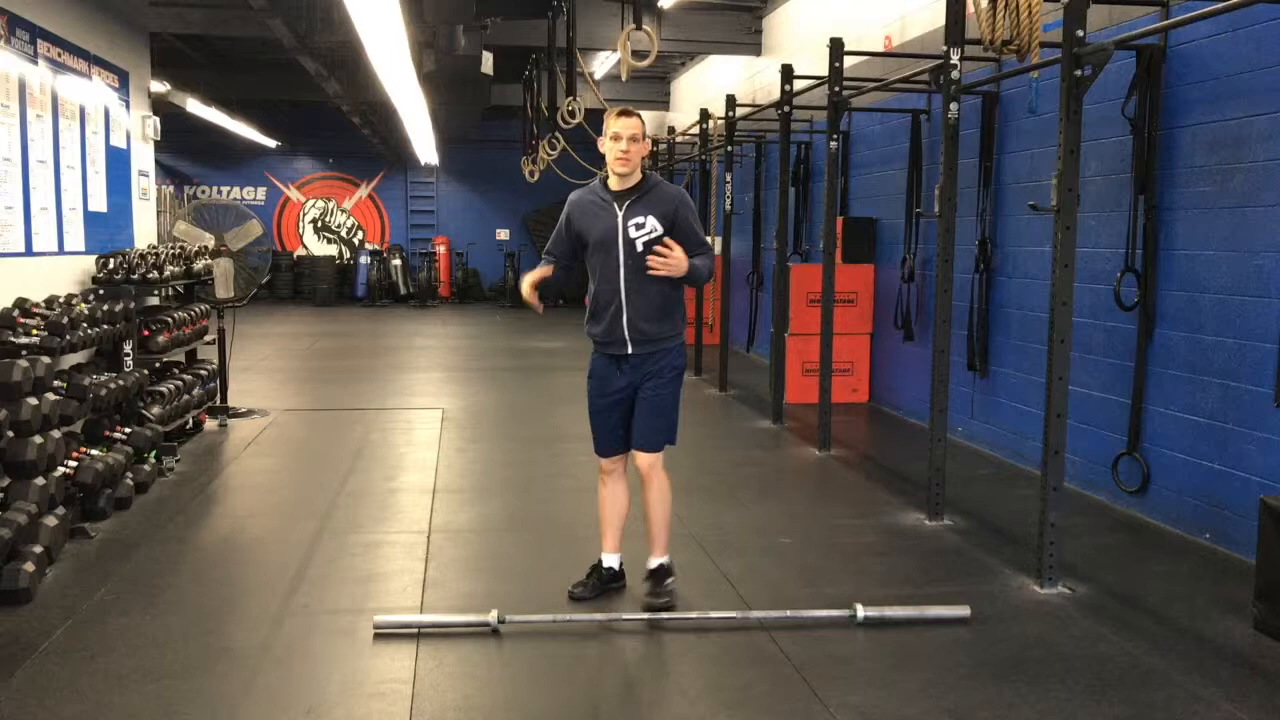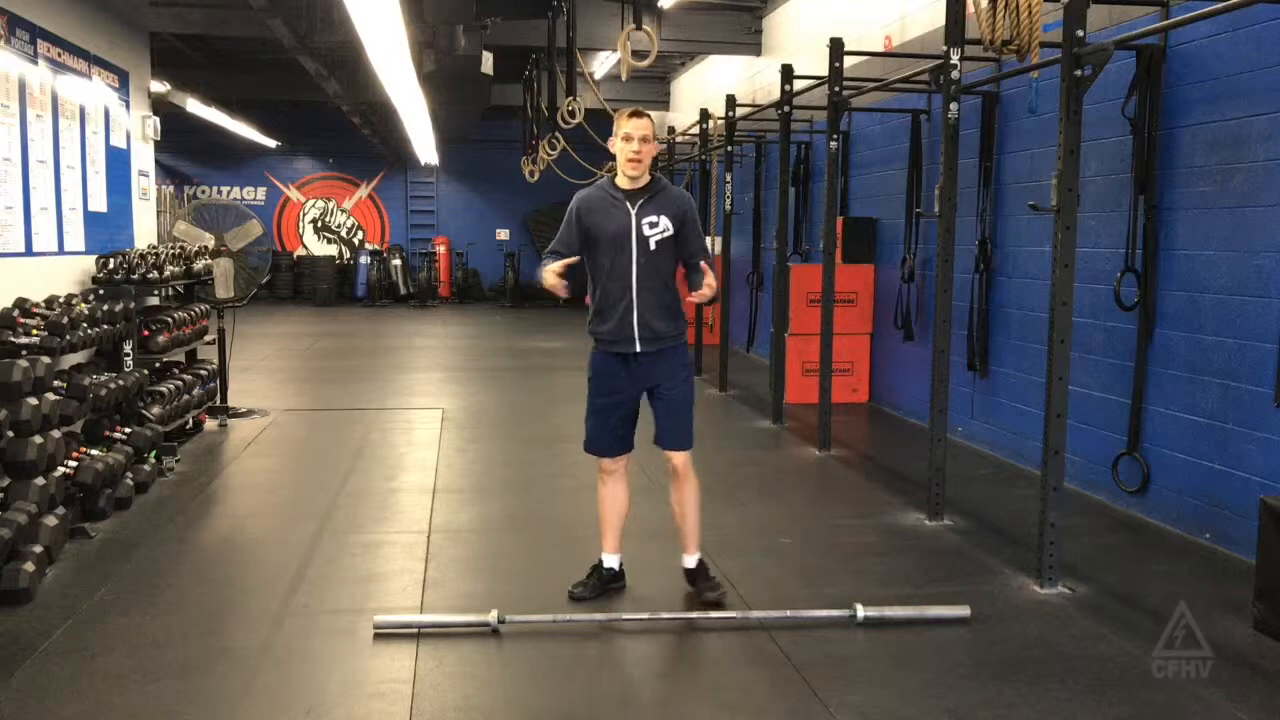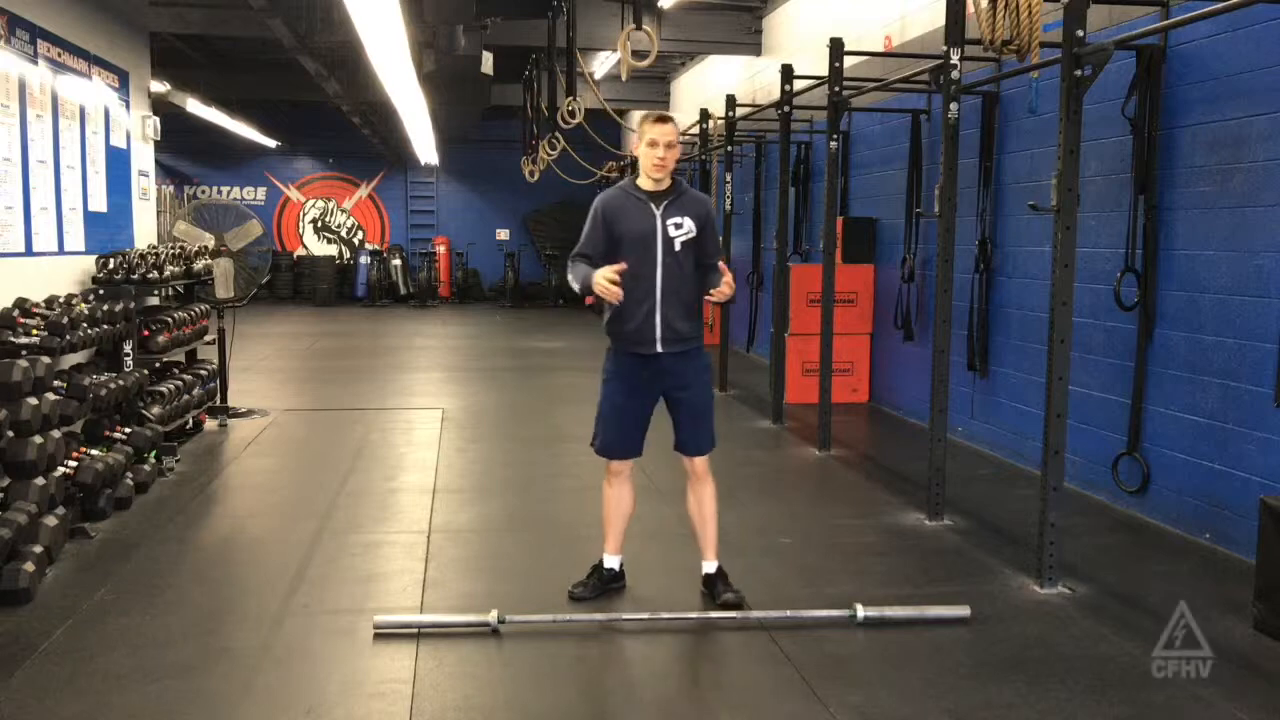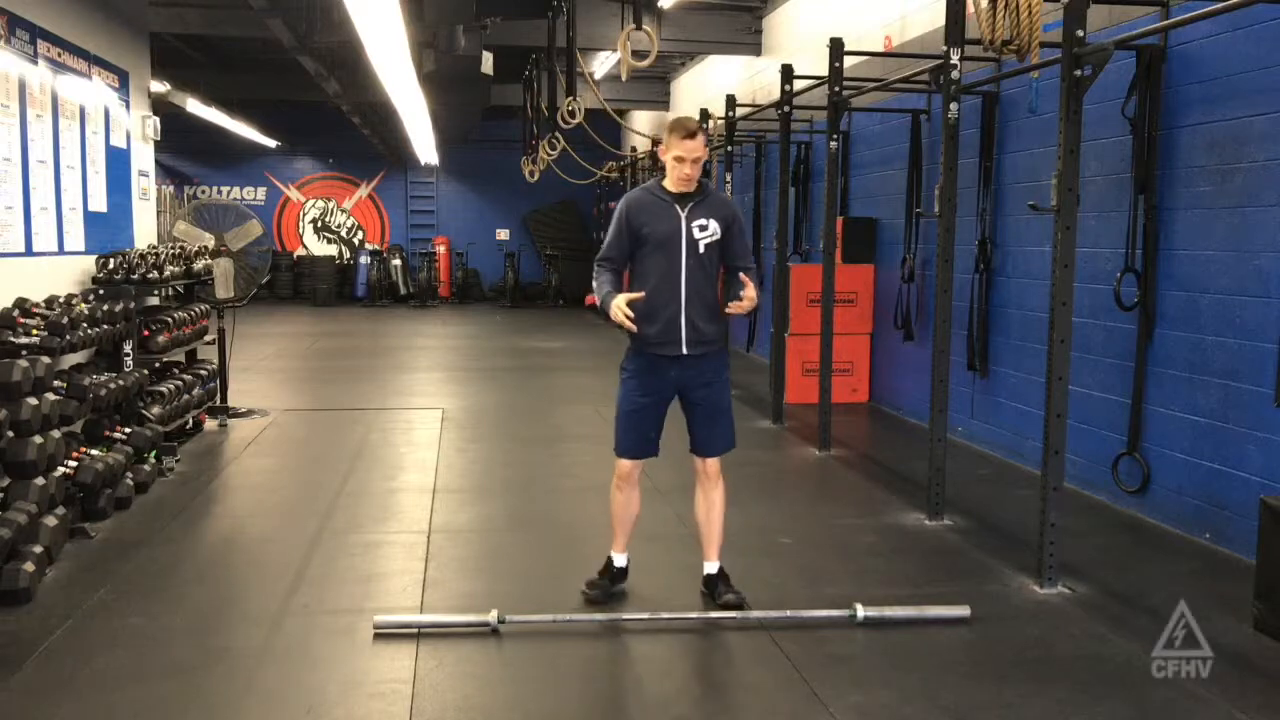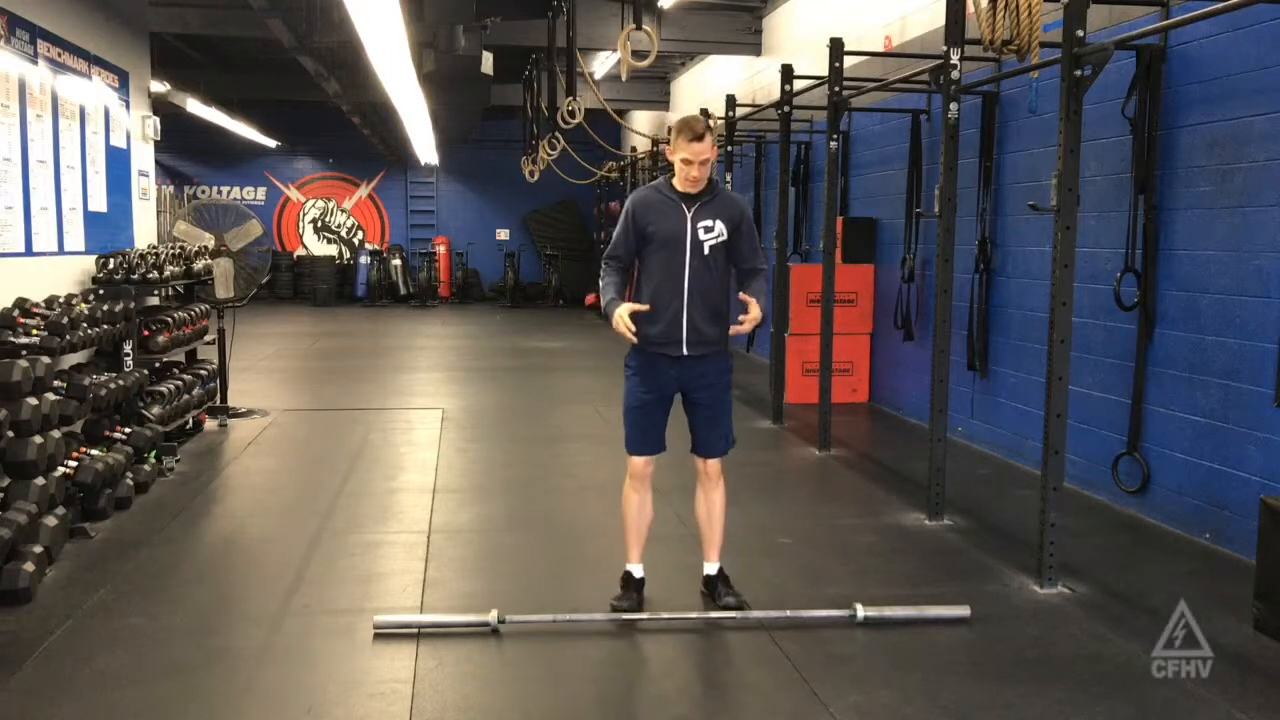
dt=0.2s
person 1, frame 1
left shoulder: (670, 199)
right shoulder: (581, 205)
left elbow: (705, 260)
right elbow: (559, 262)
left wrist: (687, 268)
right wrist: (535, 280)
left hip: (661, 352)
right hip: (607, 354)
left knee: (649, 463)
right knee: (610, 464)
left ankle: (659, 567)
right ankle: (610, 565)
person 1, frame 2
left shoulder: (677, 202)
right shoulder: (588, 203)
left elbow: (696, 261)
right elbow: (554, 260)
left wrist: (706, 283)
right wrist: (551, 273)
left hip: (668, 351)
right hip: (611, 354)
left knee: (679, 463)
right knee: (610, 464)
left ankle: (694, 565)
right ankle: (609, 567)
person 1, frame 3
left shoulder: (697, 206)
right shoulder: (611, 204)
left elbow: (709, 268)
right elbow: (579, 264)
left wrist: (722, 285)
right wrist: (593, 279)
left hip: (687, 356)
right hip: (629, 357)
left knee: (699, 466)
right knee: (617, 466)
left ankle: (711, 570)
right ankle: (610, 567)
person 1, frame 4
left shoulder: (722, 208)
right shoulder: (635, 205)
left elbow: (740, 268)
right elbow: (606, 266)
left wrist: (748, 292)
right wrist: (610, 299)
left hip: (706, 358)
right hip: (646, 356)
left knee: (710, 468)
right knee: (626, 468)
left ankle: (712, 571)
right ankle: (616, 564)
person 1, frame 5
left shoulder: (732, 208)
right shoulder: (643, 203)
left elbow: (752, 271)
right elbow: (614, 266)
left wrist: (755, 304)
right wrist: (614, 305)
left hip: (710, 357)
right hip: (649, 356)
left knee: (711, 469)
right knee: (640, 470)
left ankle: (713, 573)
right ankle: (633, 575)
